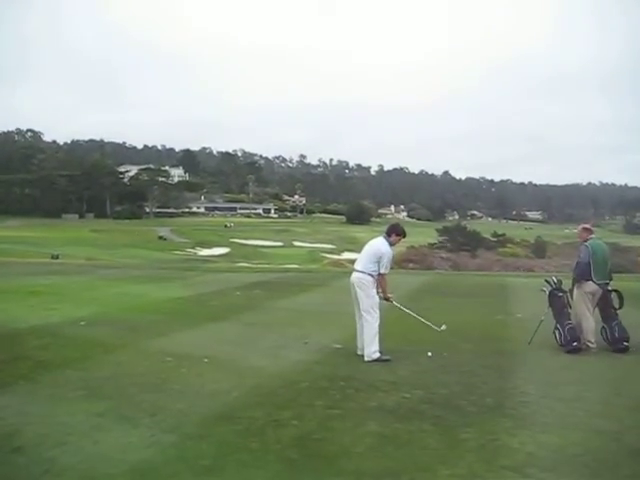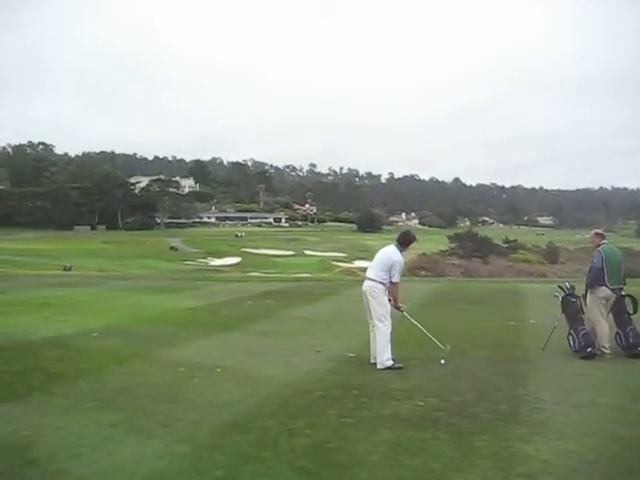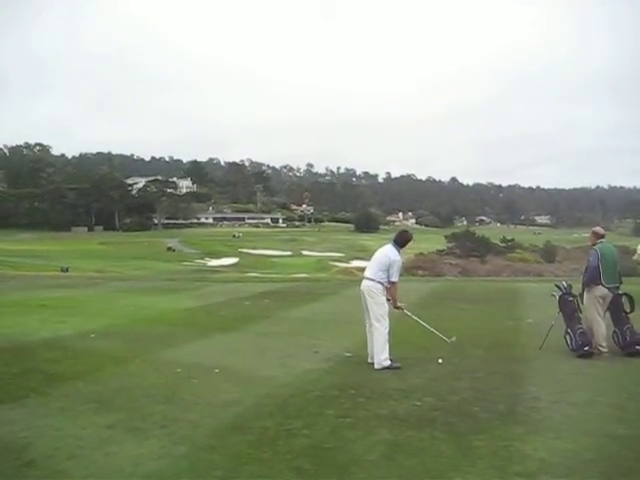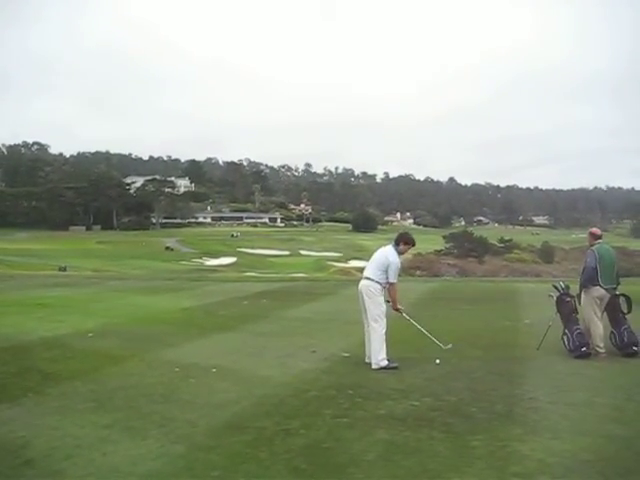
dt=0.7s
person 1, frame 1
left shoulder: (376, 241)
right shoulder: (386, 250)
right elbow: (382, 276)
left wrist: (378, 289)
right wrist: (385, 294)
left hip: (356, 277)
right hip: (365, 280)
left knee: (362, 316)
right knee: (371, 317)
left ankle: (363, 348)
right ankle: (371, 354)
person 1, frame 2
left shoulder: (388, 249)
right shoulder: (398, 259)
right elbow: (394, 284)
left wrist: (389, 297)
right wrist: (396, 303)
left hip: (368, 285)
right hip: (377, 288)
left knee: (375, 324)
right knee: (383, 325)
left ankle: (376, 356)
right ankle: (384, 362)
person 1, frame 3
left shoulder: (385, 248)
right shoulder: (396, 258)
right elbow: (393, 283)
left wrist: (388, 295)
right wrist: (395, 302)
left hip: (366, 284)
right hip: (375, 288)
left knee: (372, 323)
right knee: (381, 325)
left ankle: (374, 356)
right ankle: (381, 361)
person 1, frame 4
left shoulder: (385, 249)
right shoulder: (394, 259)
right elbow: (392, 284)
left wrist: (392, 299)
right wrist: (395, 304)
left hip: (365, 284)
right hip: (373, 288)
left knee: (370, 324)
right knee: (378, 325)
left ankle: (371, 356)
right ankle: (379, 361)
person 2, frame 1
left shoulder: (586, 246)
right shoulder: (603, 246)
left elbow: (582, 264)
right elbow: (608, 266)
left wrist: (575, 279)
right wrist: (606, 281)
left hip: (586, 284)
right hip: (600, 285)
left knee: (584, 314)
right knee: (588, 313)
left ankle: (590, 343)
right ankle: (586, 339)
person 2, frame 2
left shoulder: (599, 251)
right shoulder: (616, 251)
left elbow: (595, 270)
right elbow: (621, 270)
left wrist: (588, 285)
right wrist: (620, 286)
left hip: (599, 289)
right hip: (614, 290)
left knee: (598, 320)
right knee: (602, 318)
left ankle: (604, 349)
right ankle: (602, 345)
person 2, frame 3
left shoulder: (596, 250)
right shoulder: (613, 250)
left elbow: (591, 269)
right elbow: (617, 270)
left wrist: (585, 285)
right wrist: (617, 285)
left hip: (596, 288)
right hip: (610, 289)
left knee: (595, 319)
right knee: (598, 317)
left ankle: (602, 348)
right ankle: (598, 344)
person 2, frame 4
left shoulder: (593, 251)
right shoulder: (611, 250)
left elbow: (589, 270)
right elbow: (615, 271)
left wrist: (582, 285)
right wrist: (615, 286)
left hip: (593, 289)
right hip: (608, 290)
left knee: (593, 320)
right knee: (597, 318)
left ankle: (599, 349)
right ankle: (595, 344)
